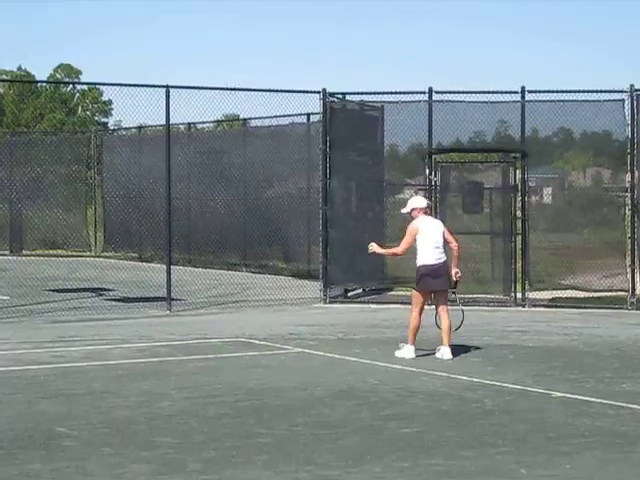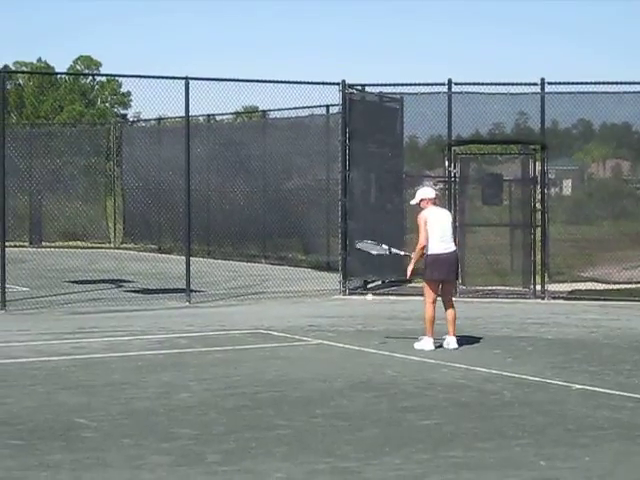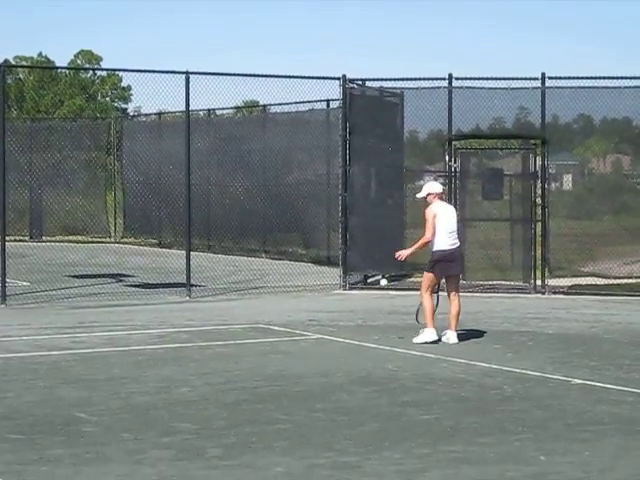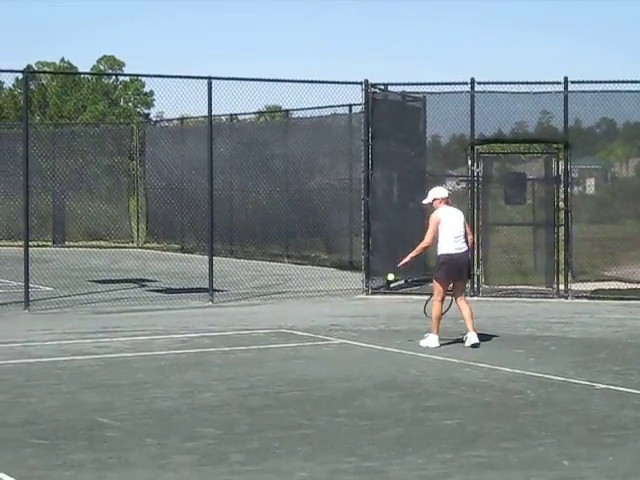
dt=0.5s
person 1, frame 1
left shoulder: (415, 224)
right shoulder: (438, 223)
left elbow: (400, 250)
right elbow: (454, 245)
left wrist: (380, 250)
right wrist: (454, 267)
left hip: (426, 270)
right hip: (442, 268)
left knee: (416, 311)
right knee: (443, 310)
left ankle: (409, 347)
right ankle: (445, 349)
person 1, frame 2
left shoulder: (423, 215)
right shoulder: (446, 213)
left elbow: (422, 243)
left wrist: (412, 263)
right wrist: (424, 253)
left hip: (435, 259)
right hip: (451, 256)
left knee: (430, 301)
right knee: (448, 300)
left ankle: (428, 339)
right ankle: (451, 338)
person 1, frame 3
left shoulder: (431, 209)
right shoulder: (451, 208)
left elbow: (428, 238)
left wrist: (409, 251)
left hip: (441, 254)
right hip: (456, 252)
left knee: (426, 291)
right knee: (454, 294)
left ankle: (430, 330)
right ankle: (452, 333)
person 1, frame 4
left shoulder: (436, 215)
right shoulder: (459, 213)
left elbow: (427, 242)
right elbow: (469, 237)
left wrist: (409, 257)
left hip: (448, 258)
right hip: (464, 256)
left knee: (438, 299)
right knee: (461, 298)
left ankle: (433, 337)
right ankle: (471, 334)
